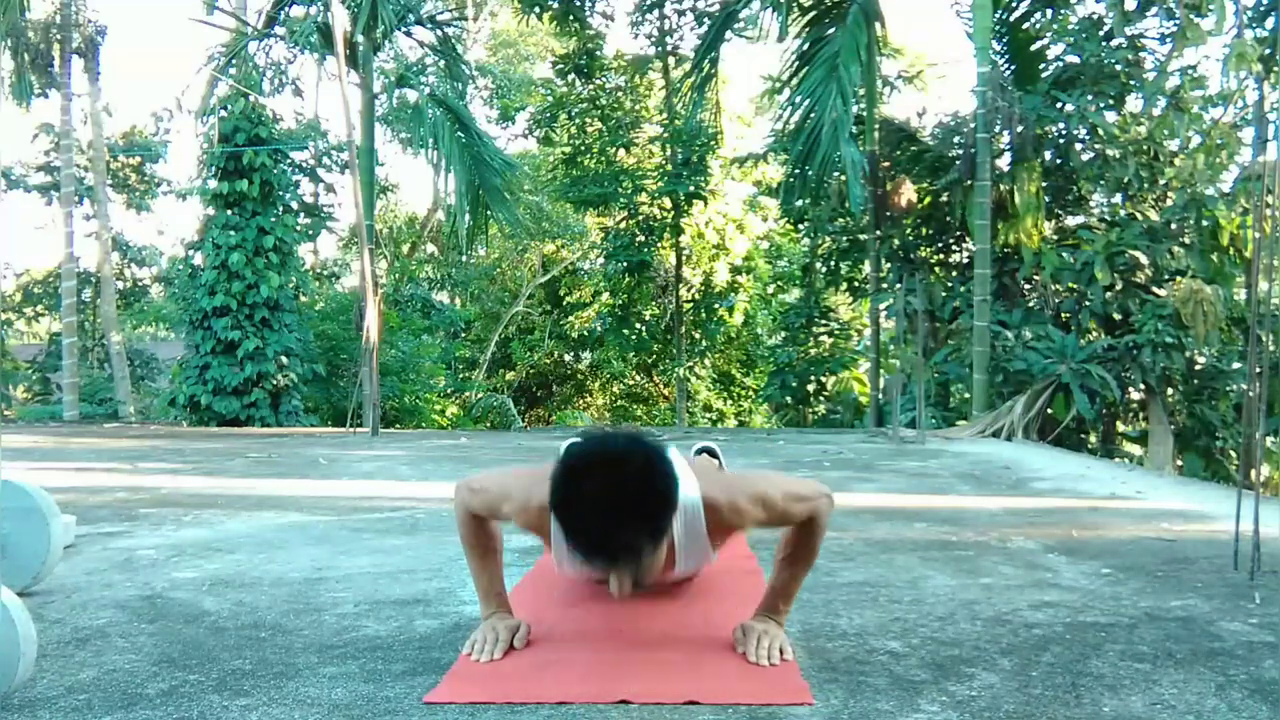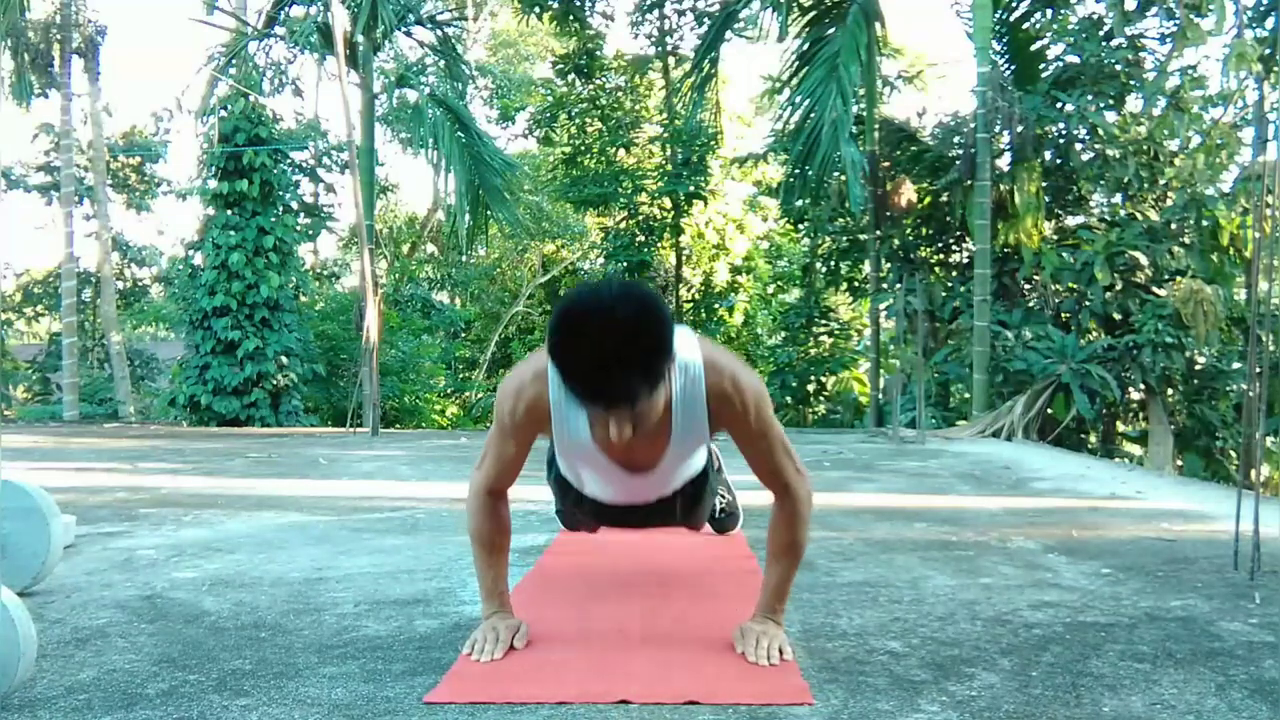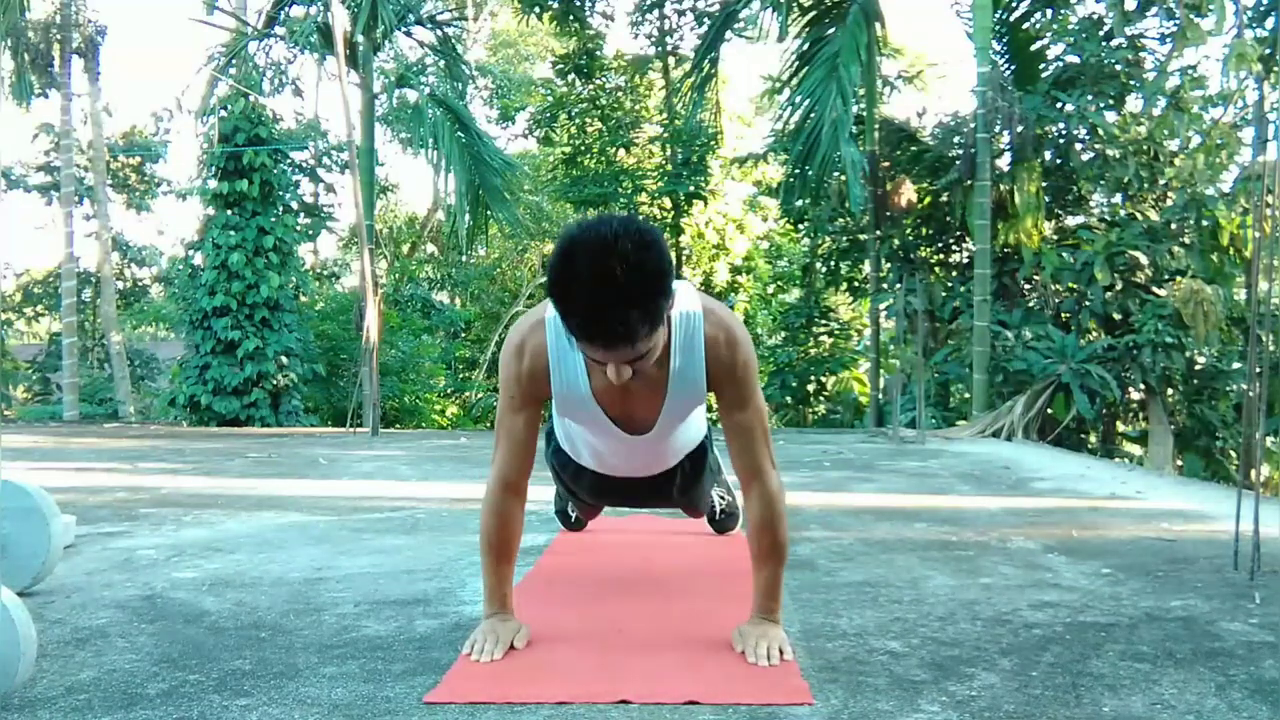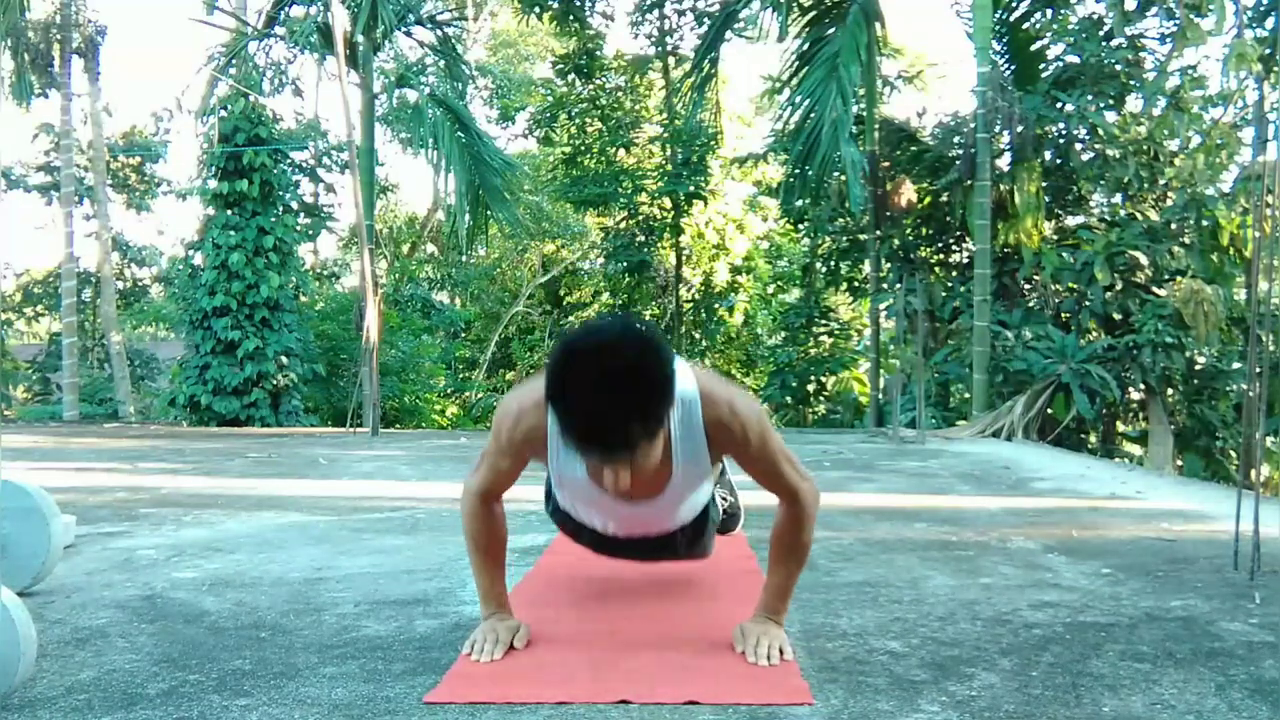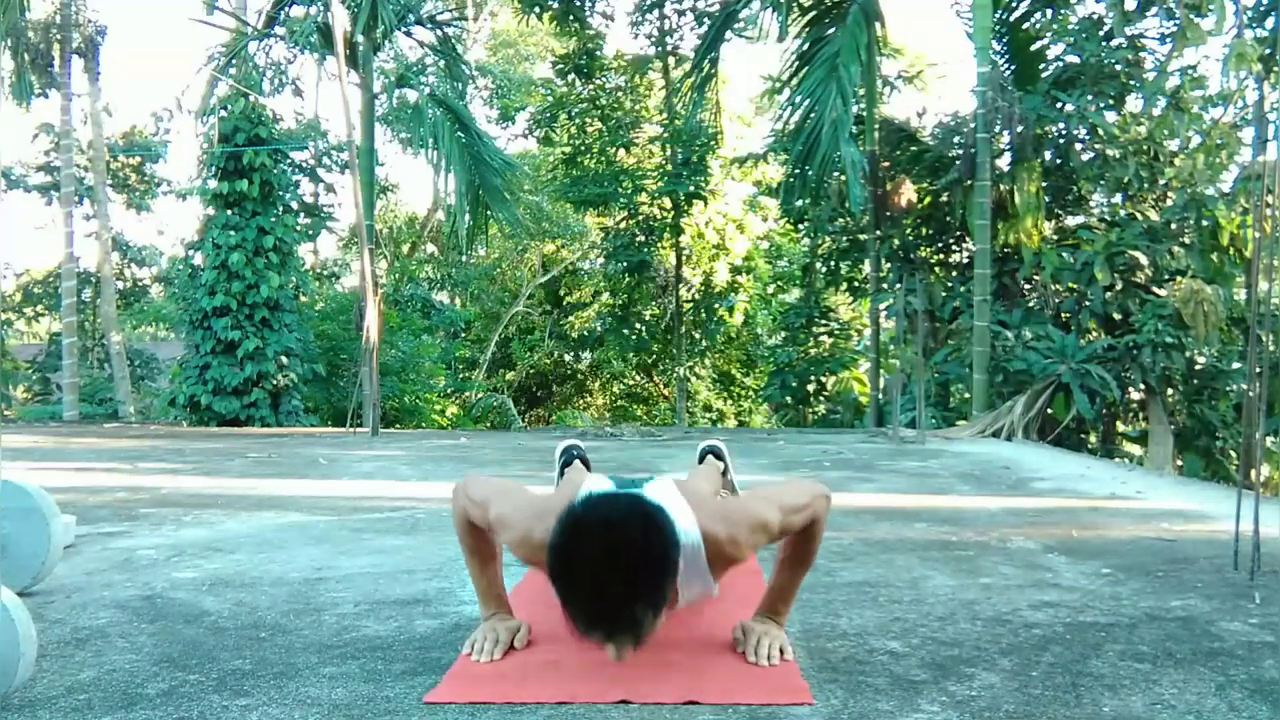
dt=0.3s
person 1, frame 1
left shoulder: (719, 503)
right shoulder: (538, 502)
left elbow: (820, 501)
right elbow: (467, 495)
left wrist: (771, 616)
right wrist: (495, 612)
left ankle: (707, 461)
right ankle: (577, 456)
person 1, frame 2
left shoulder: (723, 381)
right shoulder: (531, 388)
left elbow: (790, 491)
right elbow: (487, 490)
left wrist: (769, 616)
right wrist: (496, 611)
left hip: (680, 488)
right hip: (584, 492)
left knee: (700, 520)
right knee: (580, 525)
left ankle: (713, 480)
person 1, frame 3
left shoulder: (718, 335)
right shoulder: (531, 343)
left elbow: (760, 481)
right elbow: (508, 484)
left wrist: (765, 618)
right wrist: (497, 613)
left hip: (680, 462)
right hip: (581, 463)
left knee: (700, 508)
right knee: (578, 511)
left ankle: (715, 492)
right ankle: (575, 501)
person 1, frame 4
left shoulder: (719, 408)
right shoulder: (529, 412)
left elbow: (799, 496)
right elbow: (482, 494)
left wrist: (770, 612)
right wrist: (495, 611)
person 1, frame 5
left shoulder: (722, 533)
right shoulder: (532, 529)
left elbow: (817, 501)
right elbow: (464, 497)
left wrist: (771, 617)
right wrist: (495, 613)
left ankle: (712, 462)
right ankle: (572, 463)
